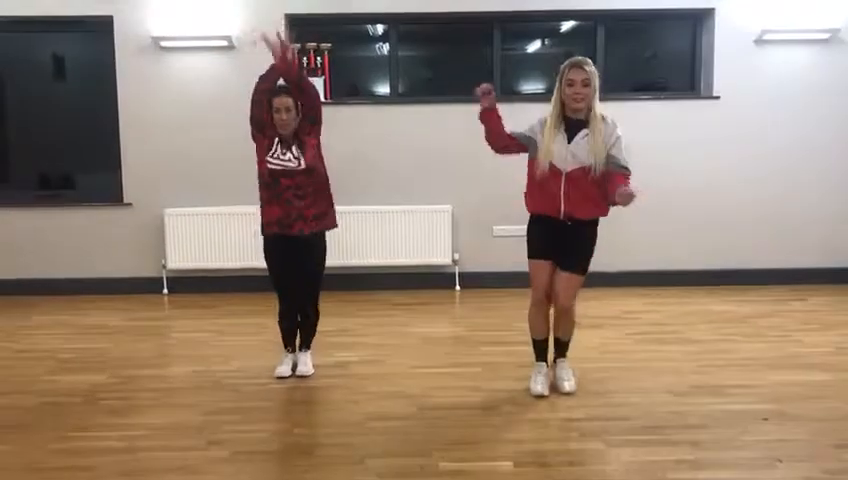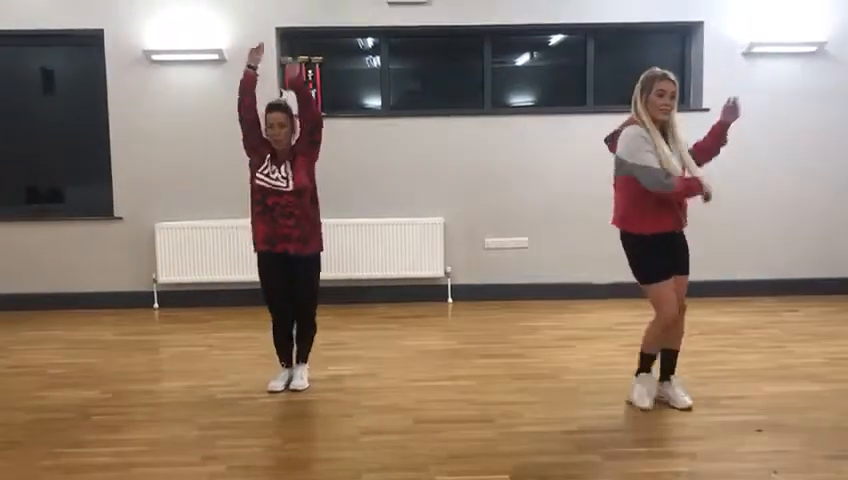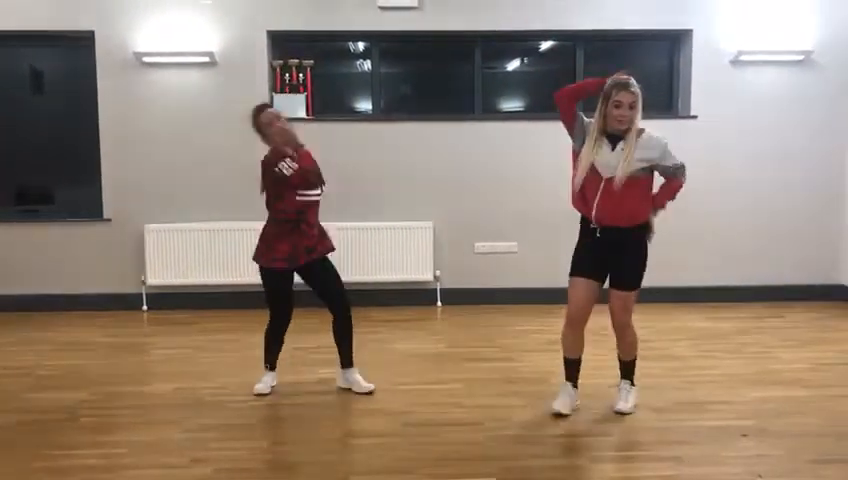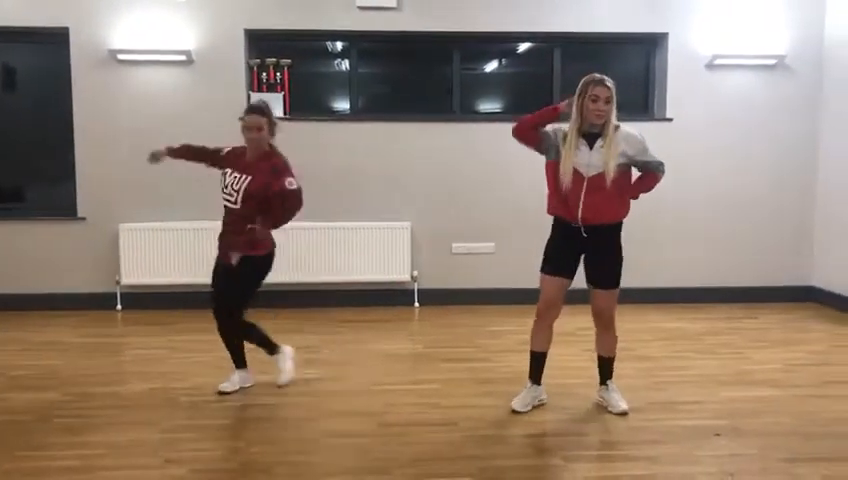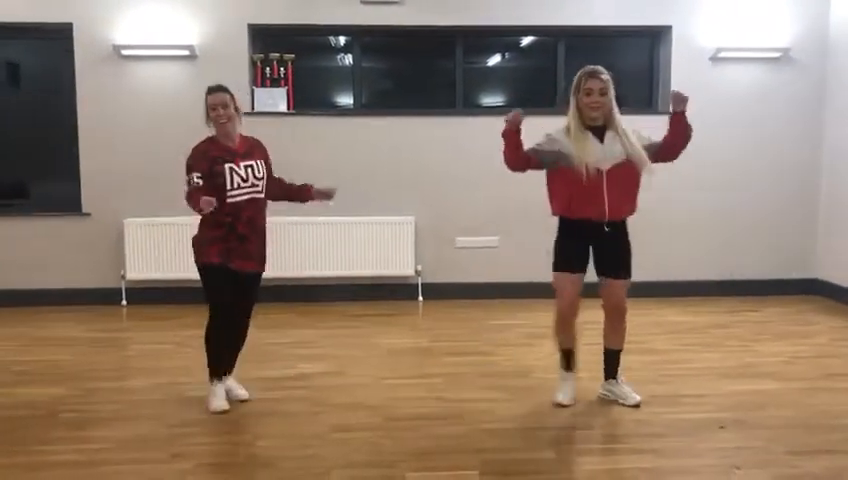
dt=1s
person 1, frame 1
left shoulder: (607, 129)
right shoulder: (543, 127)
left elbow: (617, 174)
right elbow: (502, 143)
left wrist: (622, 192)
right wrist: (488, 108)
left hip: (582, 225)
right hip: (543, 222)
left knee: (563, 302)
right knee: (540, 298)
left ankle: (561, 361)
right ankle: (540, 365)
person 1, frame 2
left shoulder: (667, 135)
right shoulder: (634, 137)
left elbow: (696, 157)
right elbow: (663, 183)
left wrist: (724, 124)
right wrist: (700, 186)
left hip: (671, 233)
right hip: (642, 237)
left knee: (679, 311)
right knee: (667, 314)
left ankle: (667, 381)
right ankle: (643, 376)
person 1, frame 3
left shoulder: (650, 144)
right shoulder: (586, 135)
left elbow: (677, 174)
right elbow: (563, 98)
left wrist: (654, 204)
right wrist: (603, 84)
left hip: (629, 241)
right hip: (591, 236)
left knee: (621, 321)
right knee: (574, 316)
left ankle: (627, 385)
right ankle: (570, 387)
person 1, frame 4
left shoulder: (626, 140)
right shoulder: (560, 140)
left elbow: (656, 170)
right elbow: (521, 131)
left wrist: (629, 195)
right wrist: (558, 111)
left hip: (605, 235)
right hip: (565, 232)
left knee: (604, 317)
right knee: (545, 311)
left ankle: (606, 387)
right ankle: (535, 387)
person 1, frame 5
left shoulder: (628, 138)
right shoulder: (561, 139)
left elbow: (667, 151)
right elbow: (519, 162)
left wrist: (678, 116)
right wrist: (512, 131)
left hip: (613, 231)
right hip: (573, 230)
left knee: (617, 309)
right knee: (566, 310)
left ankle: (612, 381)
right ankle: (567, 376)
person 2, frame 1
left shoulder: (310, 135)
right shoulder: (264, 138)
left elbow: (310, 96)
right elbow: (259, 98)
left wrist: (287, 62)
right wrist: (279, 64)
left hip: (312, 232)
right hip: (278, 233)
left knee: (309, 300)
right knee: (288, 300)
left ankle: (305, 352)
right ankle: (288, 352)
person 2, frame 2
left shoulder: (305, 154)
right shoulder: (258, 153)
left elbow: (313, 118)
right elbow: (246, 113)
left wrist: (296, 80)
right wrist: (251, 69)
left hip: (305, 247)
right hip: (270, 248)
left knee: (306, 312)
right knee: (280, 314)
left ankle: (302, 365)
right ankle: (285, 367)
person 2, frame 3
left shoulder: (301, 156)
right shoulder: (274, 162)
right elbow: (311, 177)
right wrist: (293, 146)
left hip: (311, 249)
right hip: (276, 254)
left knee: (342, 306)
right knee: (280, 317)
left ankle: (347, 372)
right ankle: (270, 372)
person 2, frame 4
left shoulder: (277, 166)
right shoulder: (236, 155)
left elbow: (293, 201)
right elbow: (208, 155)
left wrist: (264, 227)
right wrist: (168, 151)
left hip: (255, 254)
right hip: (229, 249)
left knee: (230, 317)
right knee: (220, 314)
left ankle: (279, 352)
right ankle: (242, 372)
person 2, frame 5
left shoulder: (256, 148)
right shoulder: (203, 153)
left elbow: (272, 185)
right elbow: (194, 191)
left wrist: (311, 193)
right wrist: (201, 201)
left hip: (251, 249)
right hip: (214, 250)
left knee: (242, 317)
right knee: (221, 315)
left ankle: (227, 376)
right ankle: (216, 382)
